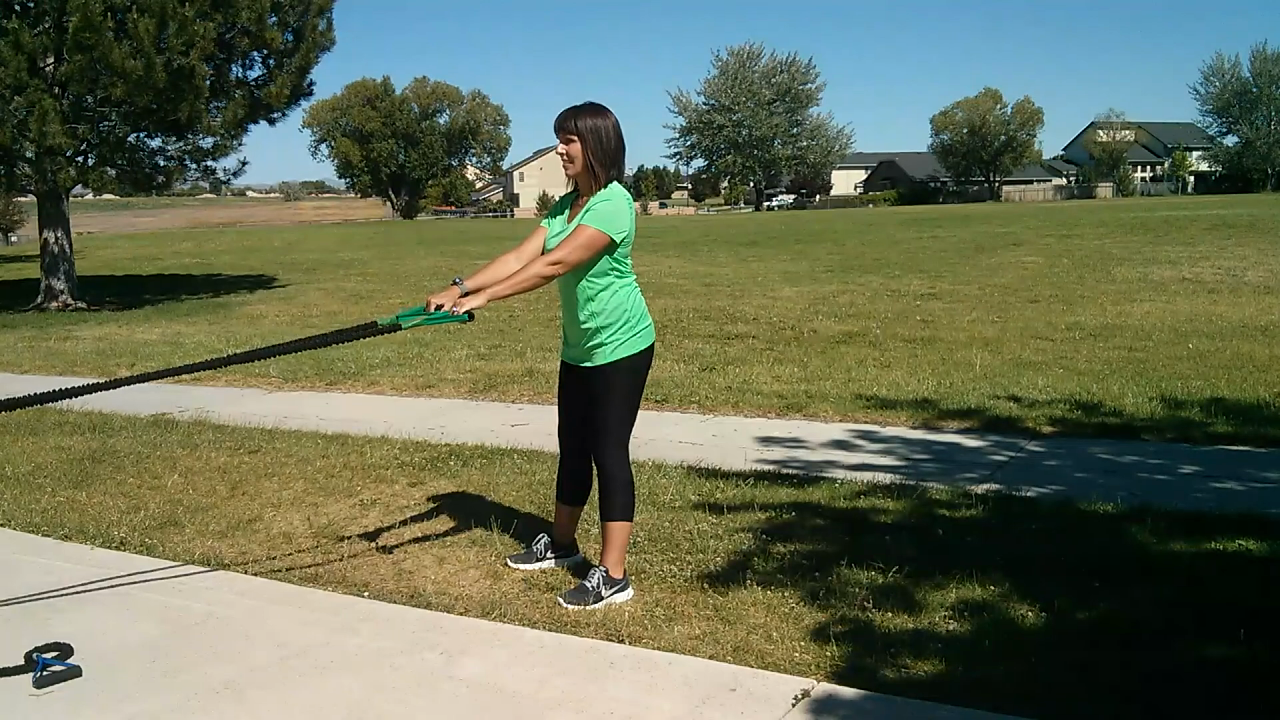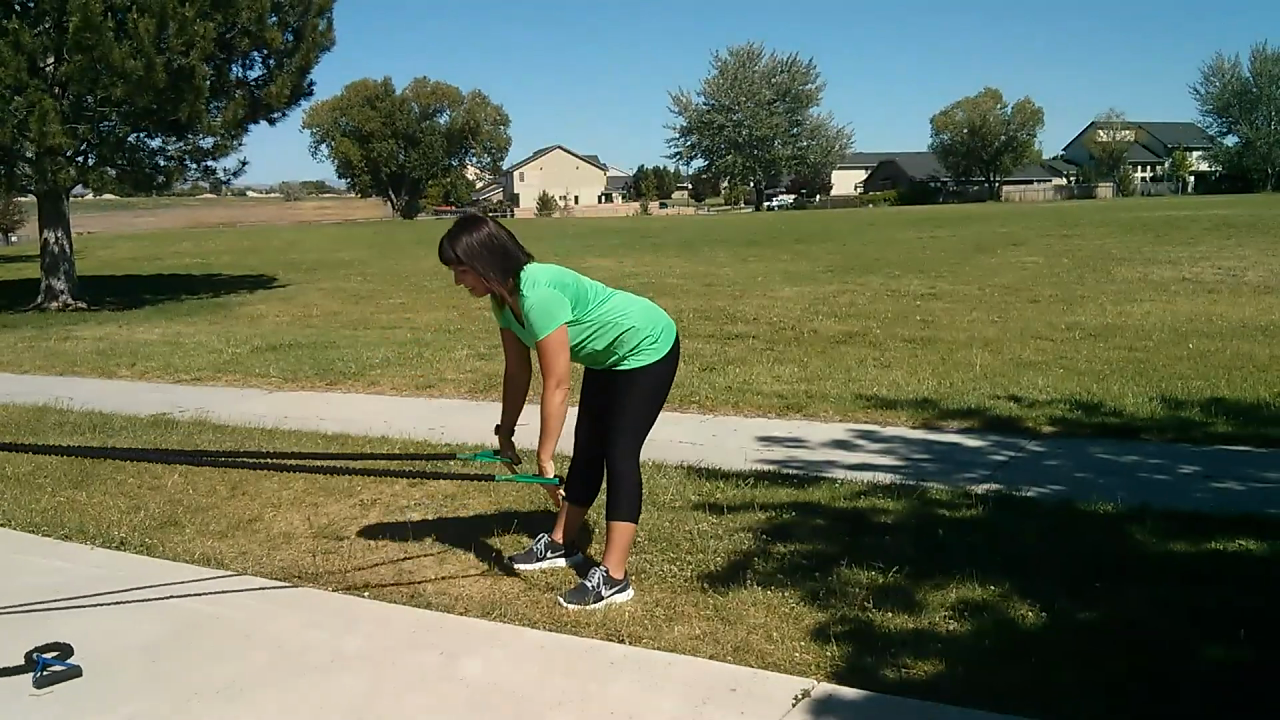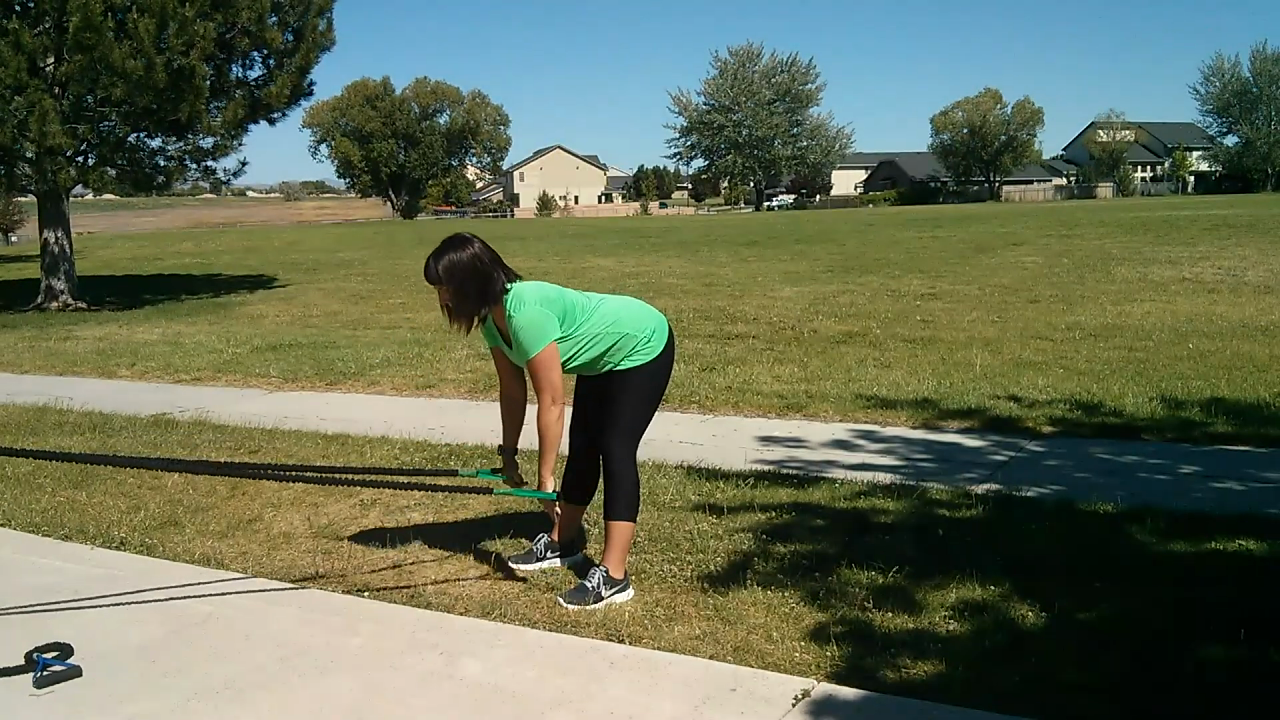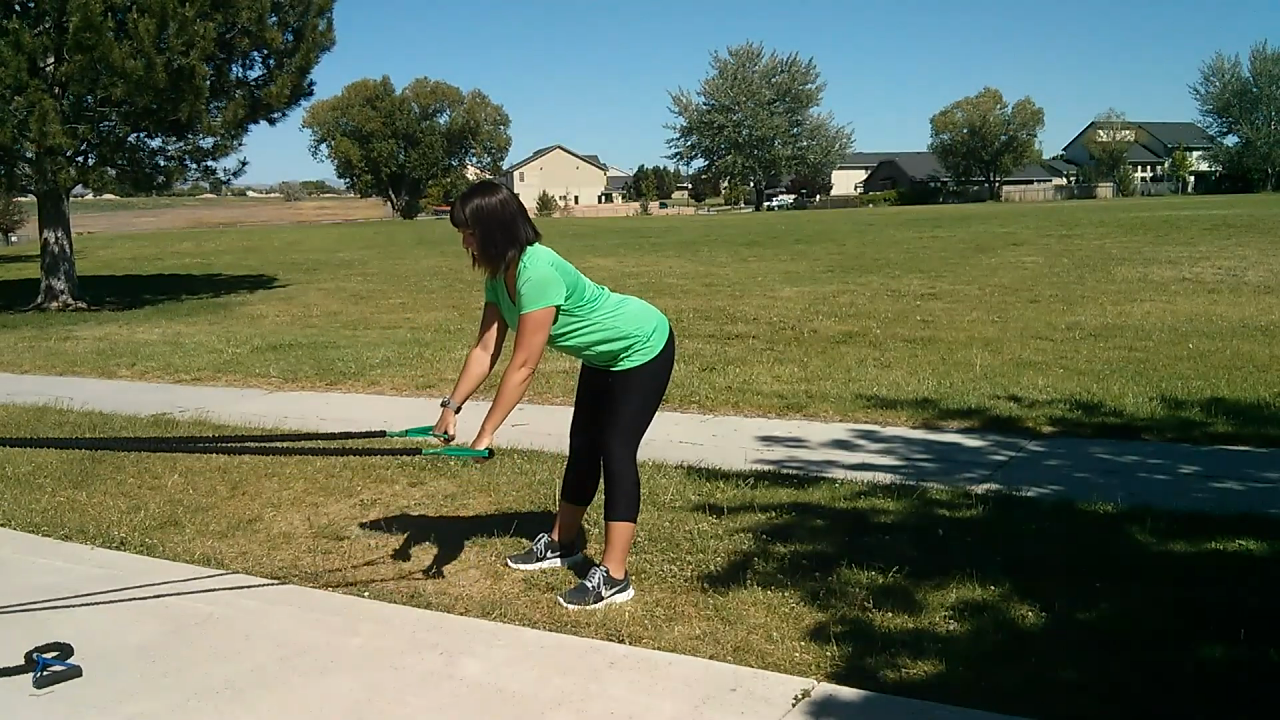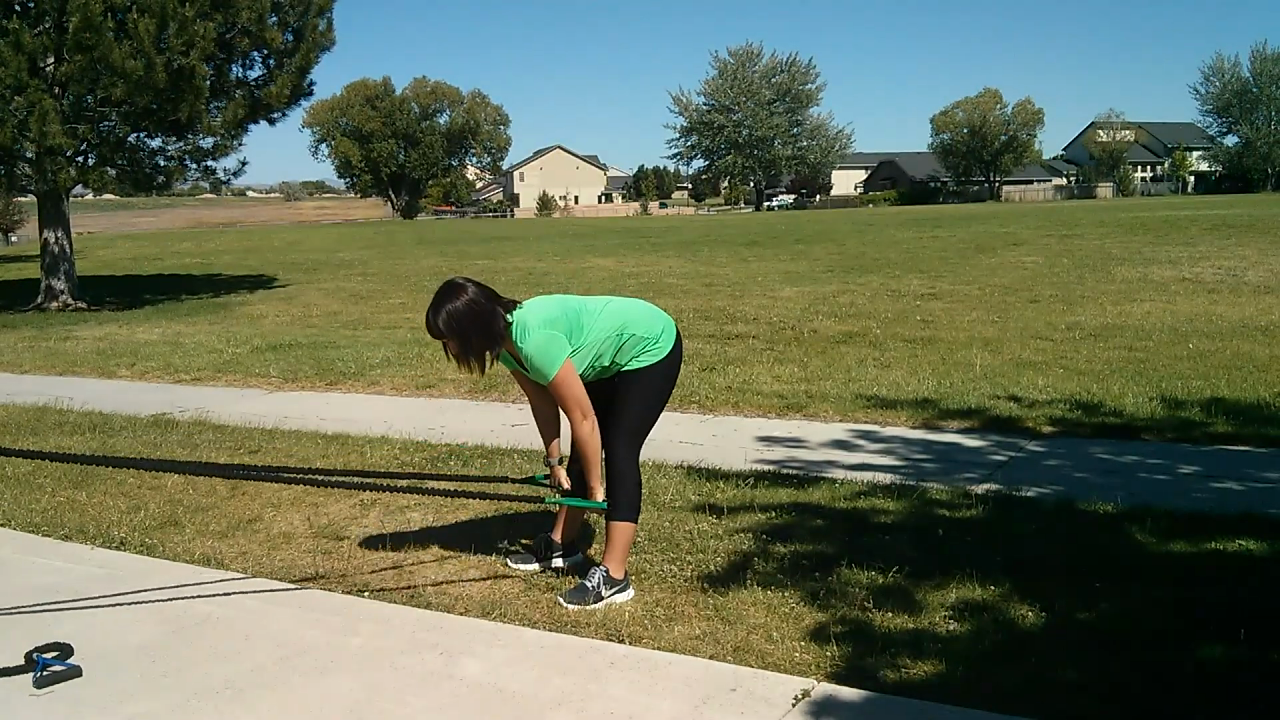
dt=1s
person 1, frame 1
left shoulder: (613, 203)
right shoulder: (566, 204)
left elbow: (554, 264)
right elbow: (520, 256)
left wrist: (483, 297)
right wrist: (458, 288)
left hip: (619, 349)
right hip: (580, 349)
left knee: (608, 452)
right knee: (573, 448)
left ankle: (613, 576)
right ankle: (561, 543)
person 1, frame 2
left shoulder: (539, 294)
right shoulder: (504, 297)
left elbow: (556, 388)
right elbow: (518, 371)
left wrist: (545, 459)
right wrist: (505, 432)
left hip: (646, 348)
right hip: (607, 355)
left knee: (620, 451)
right knee: (587, 447)
left ankle: (614, 577)
right ankle: (561, 542)
person 1, frame 3
left shoulder: (525, 313)
right shoulder: (491, 315)
left elbow: (551, 404)
right elbow: (512, 389)
left wrist: (544, 477)
right wrist: (507, 452)
left hip: (642, 348)
right hip: (602, 357)
left knee: (615, 451)
right knee: (582, 446)
left ankle: (613, 577)
right ankle: (563, 541)
person 1, frame 4
left shoulder: (538, 274)
right shoulder: (500, 275)
left elbow: (523, 367)
right elbow: (485, 350)
left wrist: (486, 434)
right wrist: (451, 407)
left hip: (641, 348)
right hip: (603, 355)
left knee: (616, 451)
right knee: (583, 446)
left ankle: (615, 578)
right ankle: (562, 542)
person 1, frame 5
left shoulder: (533, 339)
right shoulder: (503, 338)
left elbow: (583, 419)
right elbow: (543, 402)
left wrist: (596, 487)
right wrist: (555, 461)
left hip: (649, 348)
right hip: (611, 356)
left knee: (619, 451)
right knee: (584, 451)
left ankle: (613, 578)
right ankle: (560, 544)
